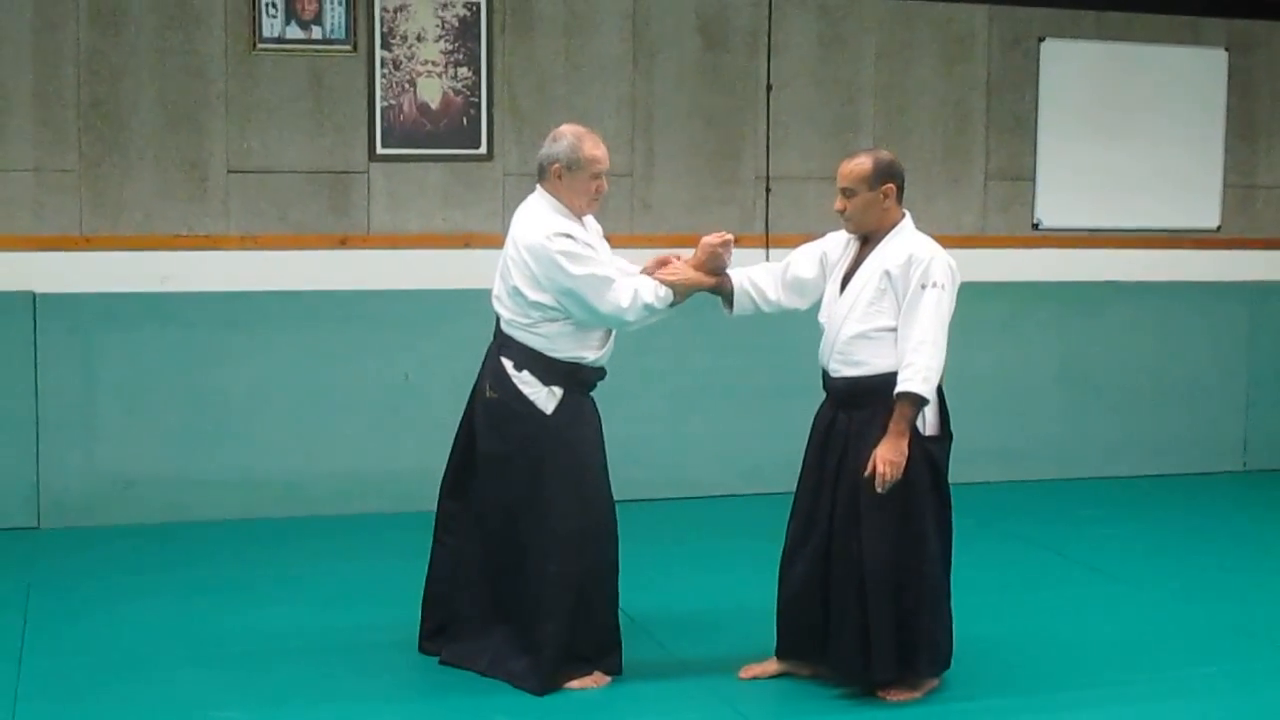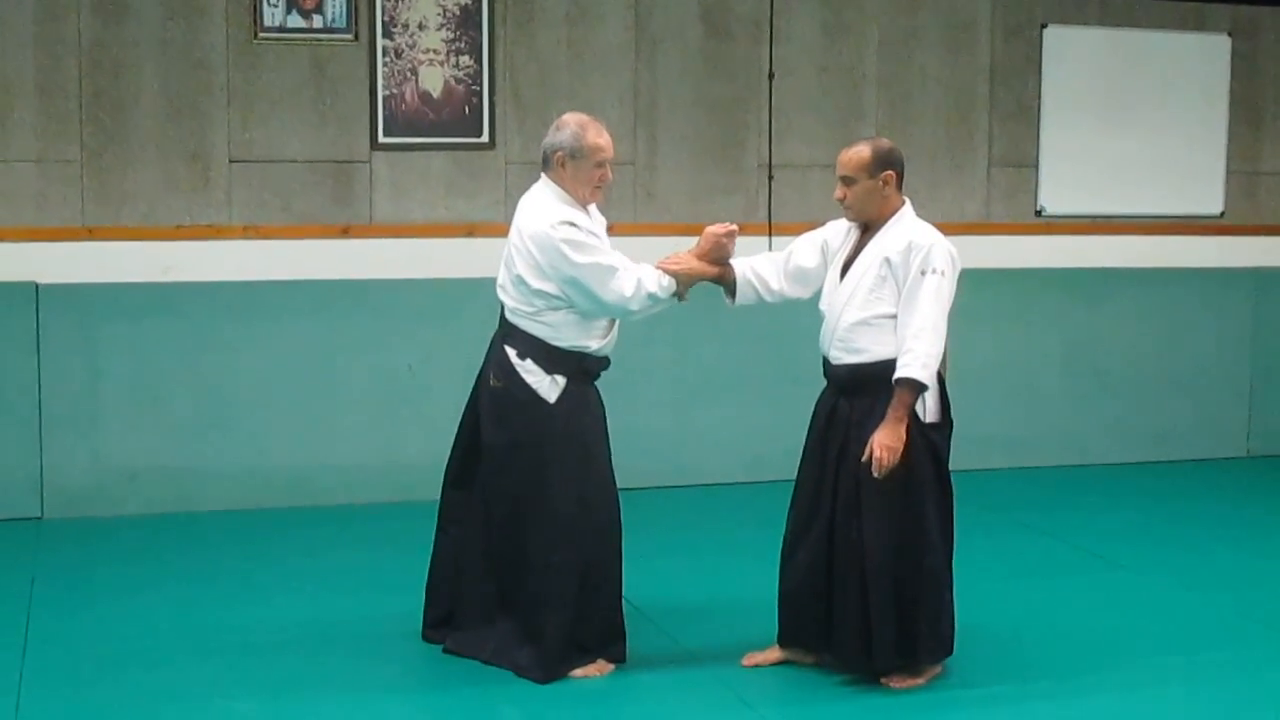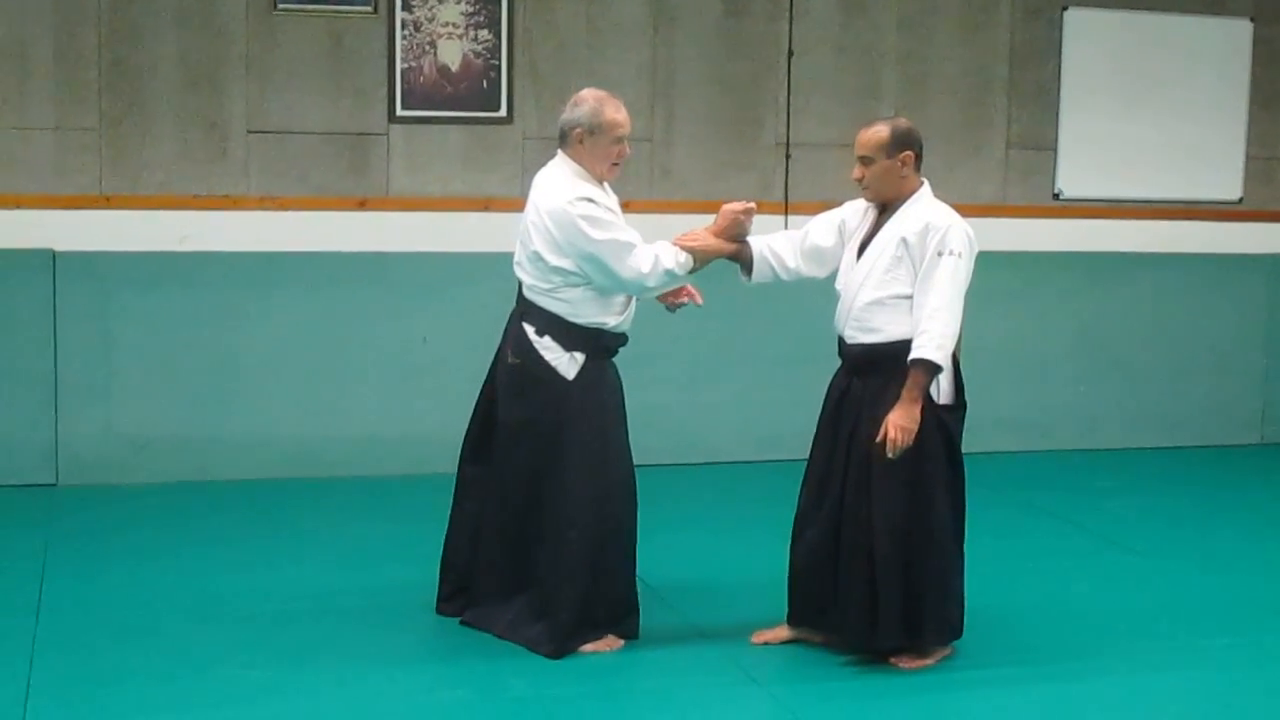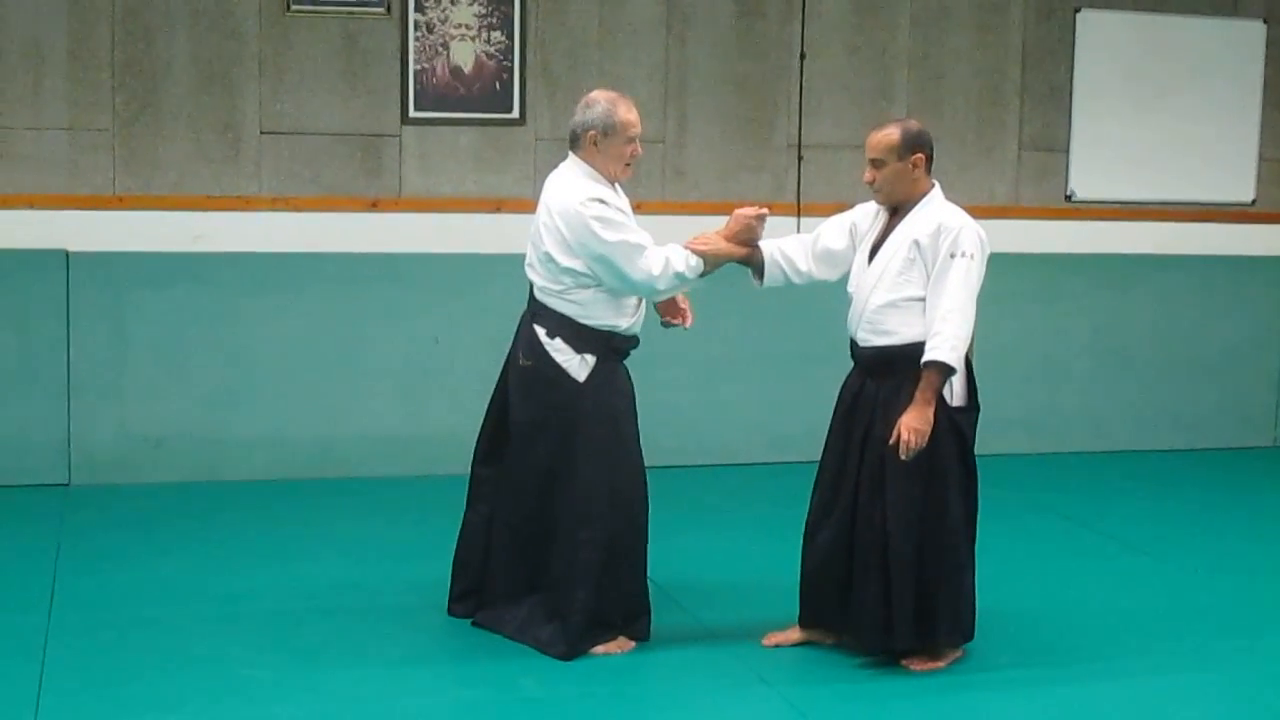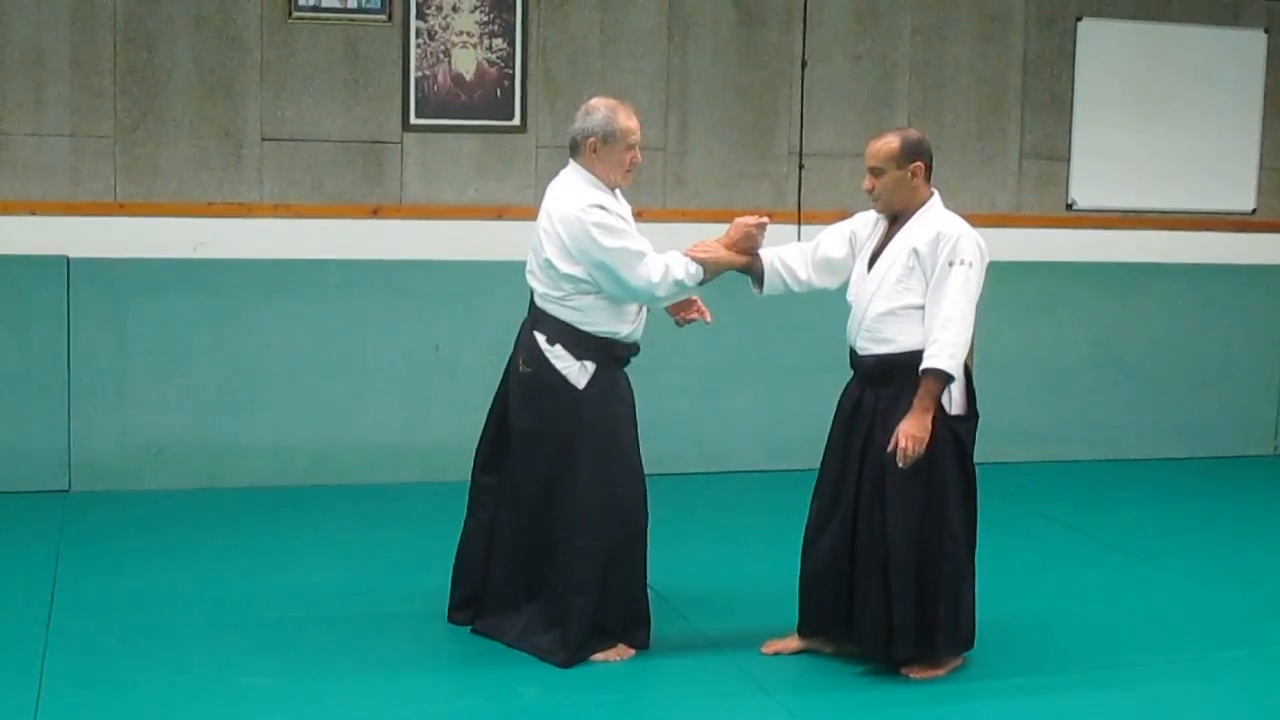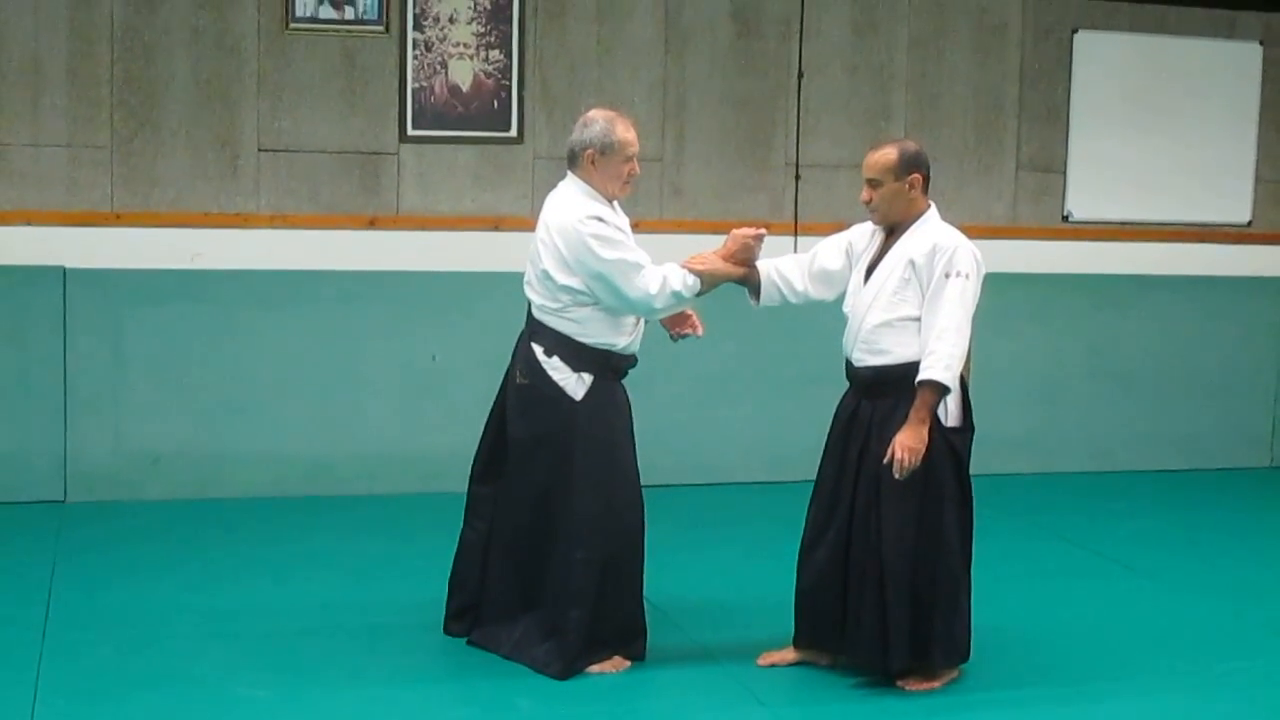
dt=0.3s
person 1, frame 1
left shoulder: (563, 215)
right shoulder: (548, 237)
left elbow: (605, 274)
right elbow: (618, 304)
left wrist: (644, 271)
right wrist: (693, 272)
left hip: (517, 385)
right hip: (540, 394)
left knee: (489, 508)
right knee: (570, 525)
left ankle: (460, 629)
right ankle: (561, 658)
person 1, frame 2
left shoulder: (565, 205)
right shoulder: (553, 225)
left elbow: (608, 274)
right elbow: (620, 293)
left wrist: (663, 279)
right wrist: (697, 262)
left hip: (520, 374)
right hip: (545, 384)
left knee: (492, 497)
right knee: (572, 512)
left ankle: (465, 618)
right ankle: (565, 646)
person 1, frame 3
left shoulder: (572, 181)
right shoulder: (570, 202)
left elbow: (616, 260)
right elbow: (636, 269)
left wrist: (661, 283)
right wrist: (714, 238)
left hip: (539, 350)
right hip: (562, 360)
left knee: (510, 473)
right knee: (587, 490)
left ankle: (480, 591)
right ankle: (574, 622)
person 1, frame 4
left shoulder: (582, 183)
right shoulder: (582, 203)
left elbow: (622, 265)
right elbow: (648, 269)
left wrist: (660, 295)
right wrist: (726, 242)
left hip: (550, 351)
right hip: (574, 362)
left knee: (525, 475)
right knee: (599, 492)
left ankle: (492, 593)
right ankle: (585, 622)
person 1, frame 5
left shoulder: (585, 190)
right shoulder: (583, 209)
left elbow: (624, 271)
right elbow: (648, 276)
left wrist: (669, 297)
right wrist: (726, 251)
left hip: (554, 359)
right hip: (574, 370)
left knee: (526, 484)
right knee: (598, 498)
left ankle: (492, 600)
right ankle: (584, 630)
person 1, frame 6
left shoulder: (583, 202)
right shoulder: (581, 221)
left elbow: (622, 284)
right elbow: (646, 288)
left wrist: (667, 308)
right wrist: (723, 263)
left hip: (548, 371)
right hip: (571, 381)
left knee: (524, 495)
right knee: (594, 510)
left ankle: (489, 612)
right ankle: (578, 642)
person 2, frame 1
left shoulder: (922, 260)
right shoulder: (837, 248)
left elbow: (922, 354)
right elbow: (776, 282)
left wrist: (897, 435)
right wrist: (707, 280)
left hip: (895, 416)
right hip: (840, 412)
left knee: (898, 548)
right knee: (817, 536)
left ankle: (915, 667)
right ankle: (803, 651)
person 2, frame 2
left shoulder: (923, 246)
right shoulder: (839, 236)
left elbow: (922, 341)
right elbow: (778, 272)
left wrist: (895, 422)
right wrist: (711, 270)
left hip: (897, 404)
right hip: (842, 400)
left knee: (901, 535)
right knee: (818, 523)
left ankle: (919, 655)
right ankle: (806, 639)
person 2, frame 3
left shoulder: (940, 228)
right shoulder: (855, 216)
left elbow: (936, 323)
right elbow: (793, 250)
left wrist: (908, 403)
right wrist: (726, 247)
left hip: (909, 384)
right hip: (854, 380)
left knee: (909, 516)
right knee: (828, 504)
left ankle: (927, 635)
right ankle: (815, 618)
person 2, frame 4
left shoulder: (952, 229)
right shoulder: (867, 218)
left elbow: (949, 324)
right elbow: (806, 254)
left wrist: (923, 403)
right wrist: (739, 250)
left hip: (922, 386)
right hip: (868, 381)
left knee: (922, 516)
right knee: (840, 505)
left ankle: (938, 637)
right ankle: (825, 620)
person 2, frame 5
left shoulder: (951, 237)
right shoulder: (867, 227)
left elbow: (949, 331)
right elbow: (805, 262)
left wrist: (921, 411)
right wrist: (740, 259)
left hip: (922, 393)
right hip: (867, 390)
left knee: (922, 525)
right knee: (840, 513)
left ankle: (939, 645)
right ankle: (827, 627)
person 2, frame 6
left shoulder: (948, 250)
right shoulder: (863, 238)
left elbow: (944, 344)
right elbow: (802, 274)
left wrist: (917, 423)
right wrist: (738, 270)
left hip: (917, 405)
right hip: (862, 402)
left knee: (918, 537)
right knee: (835, 524)
left ankle: (934, 658)
right ankle: (821, 639)
